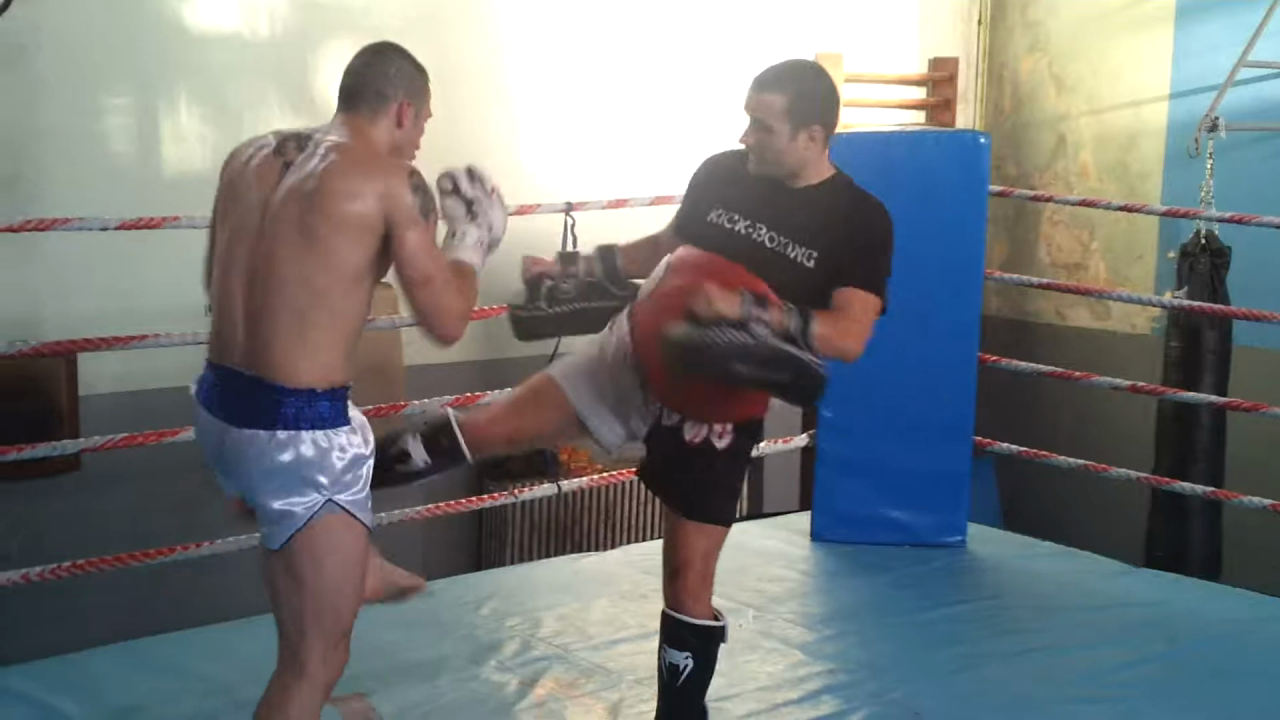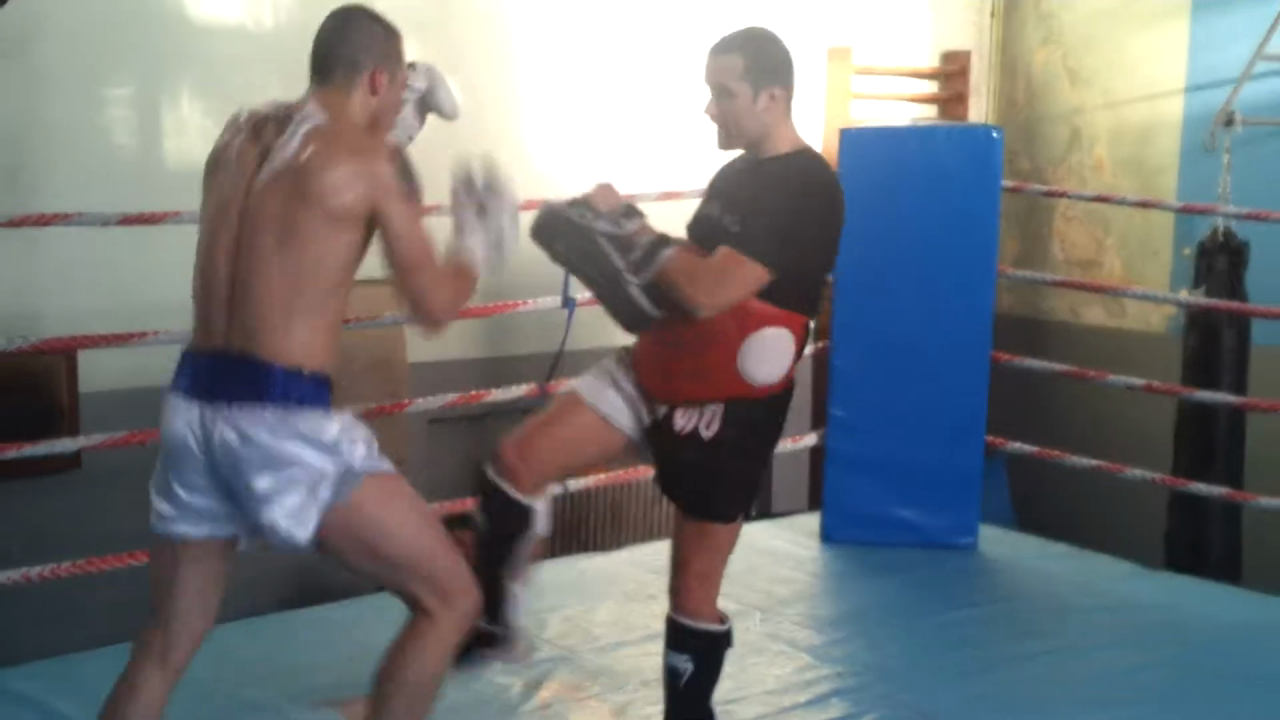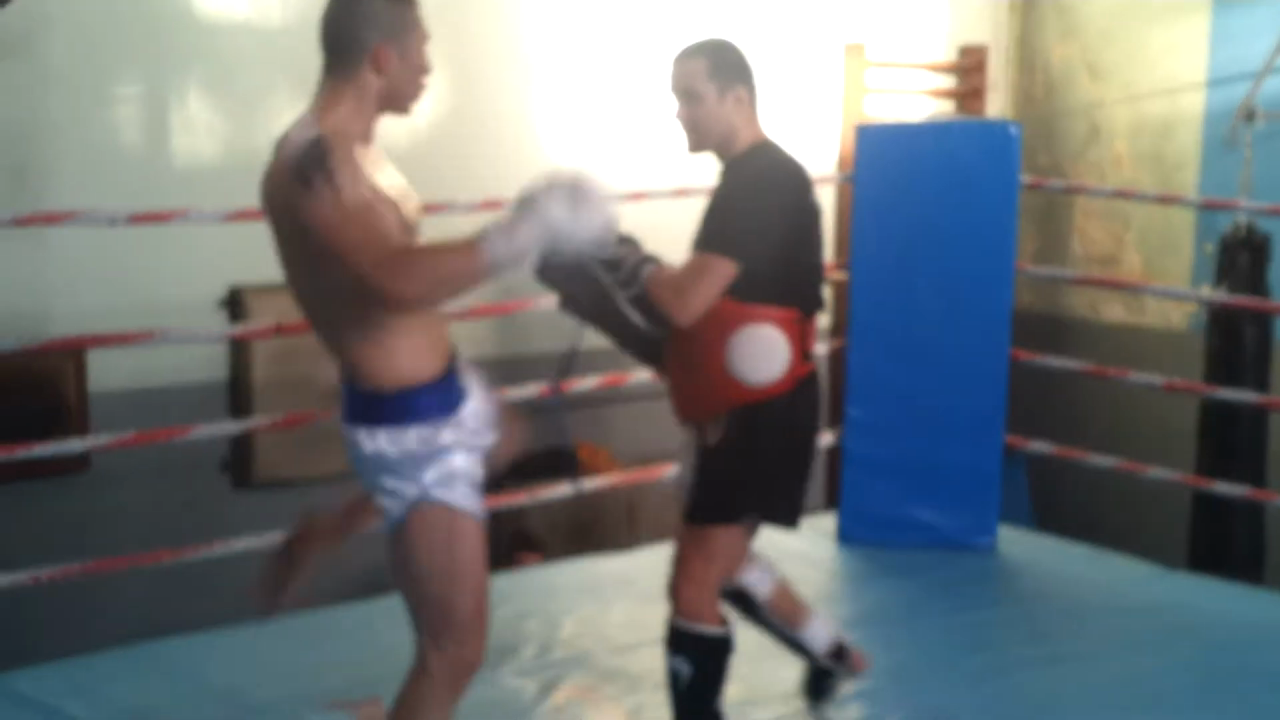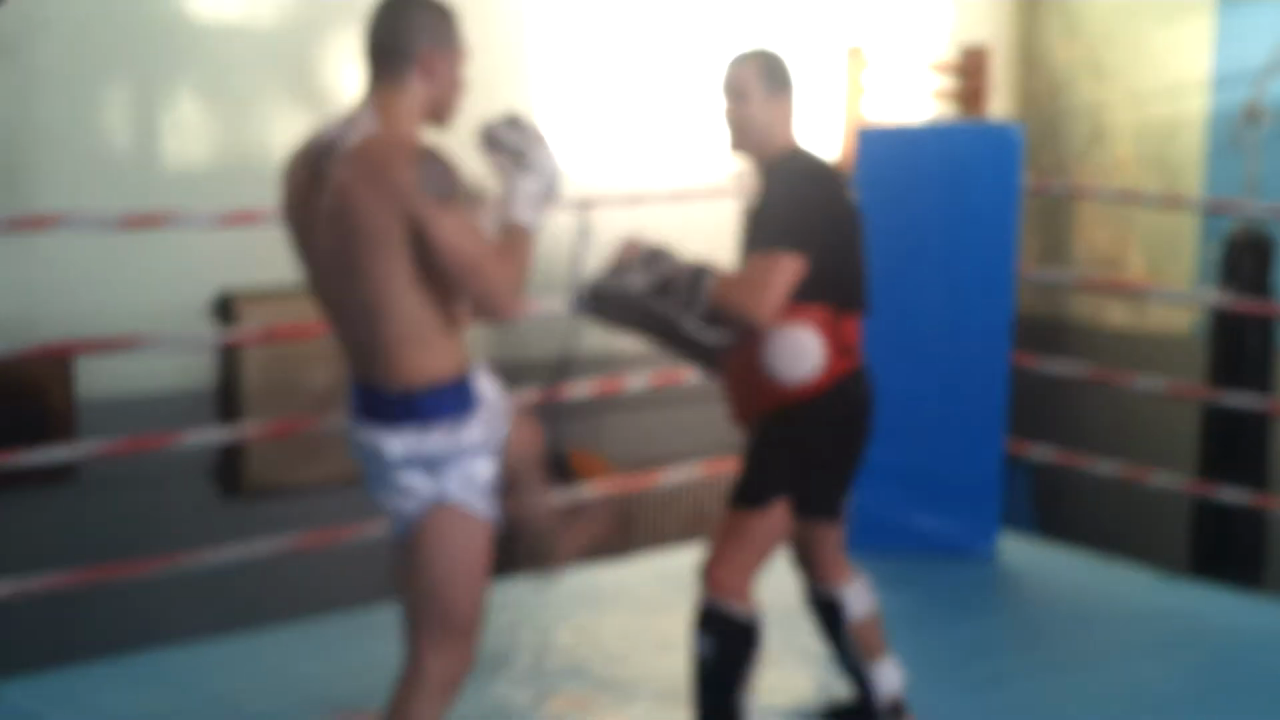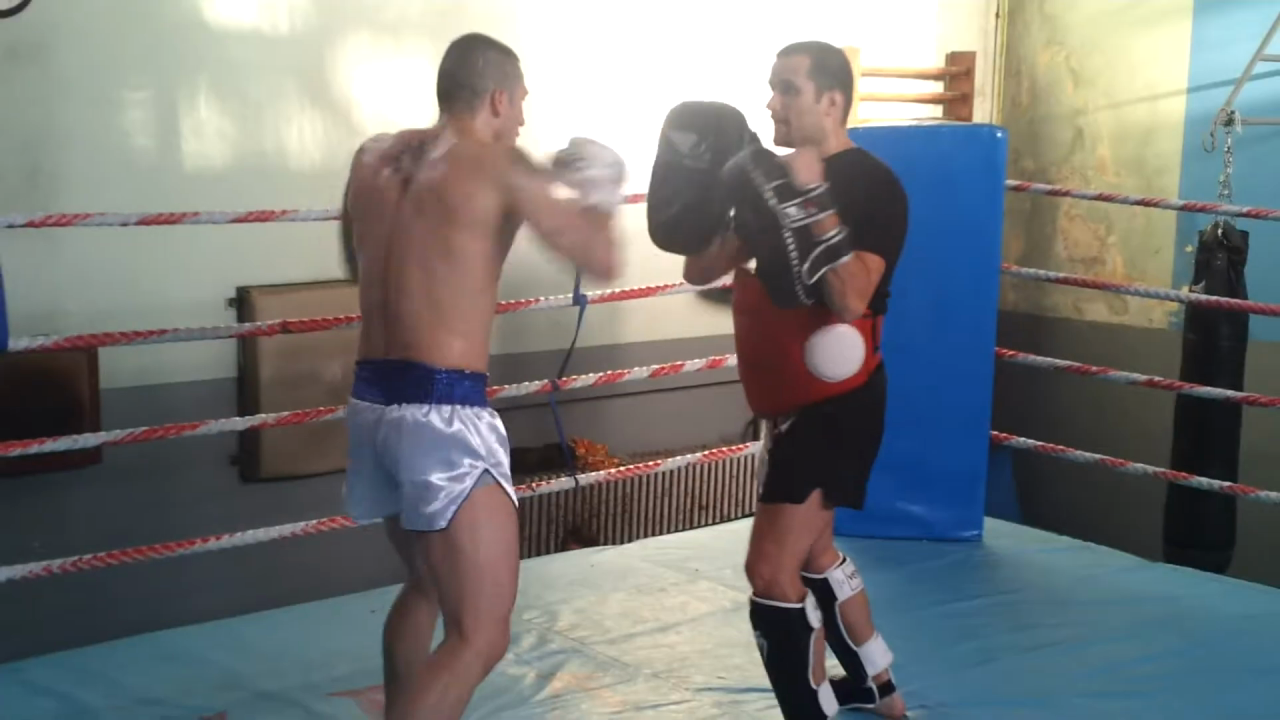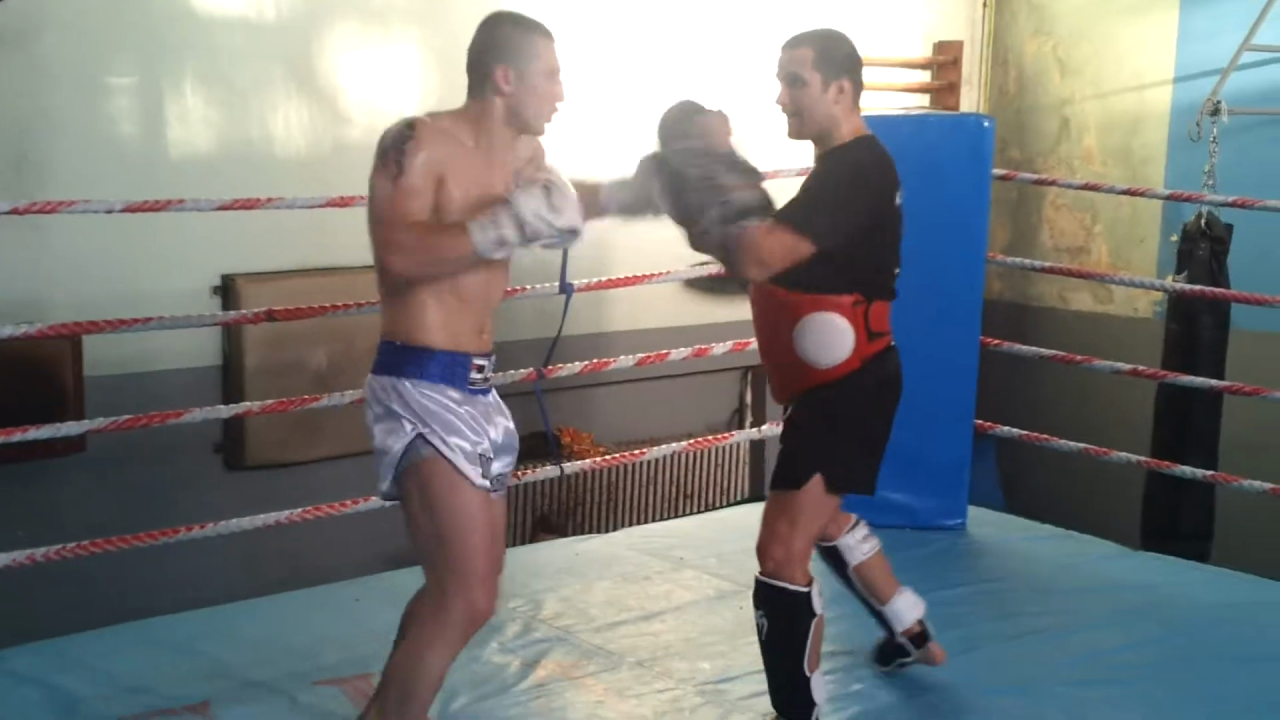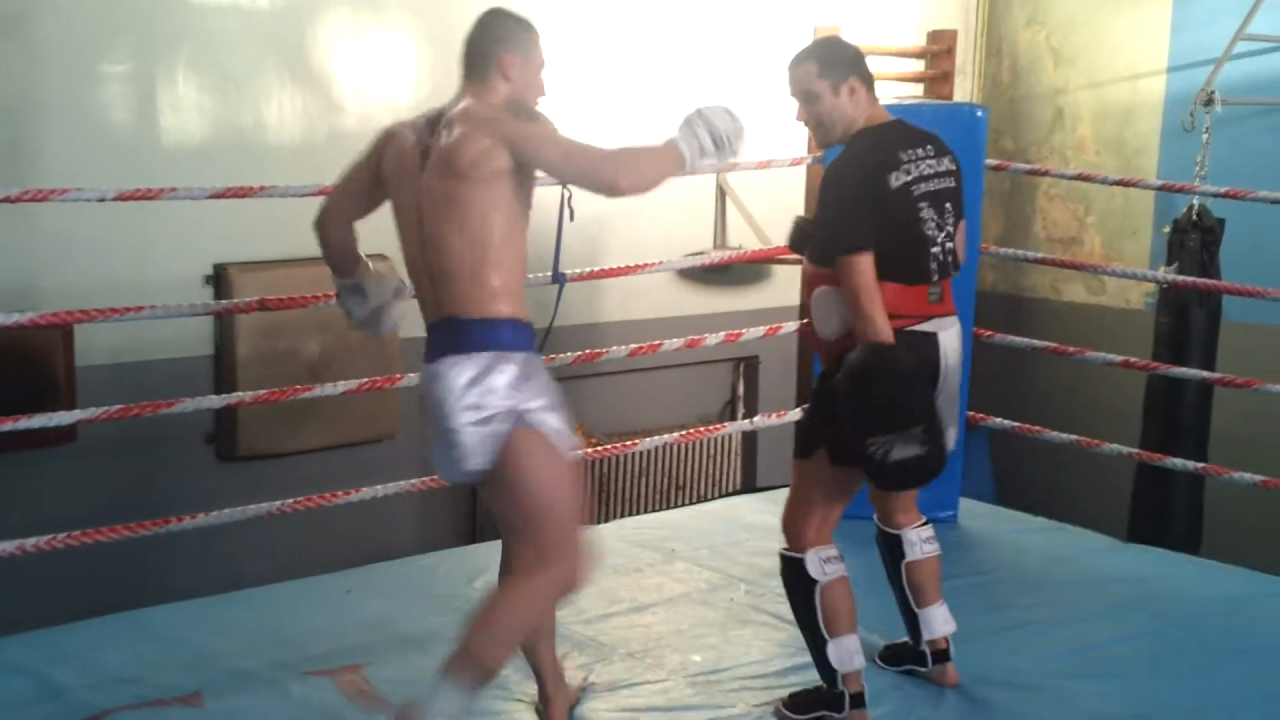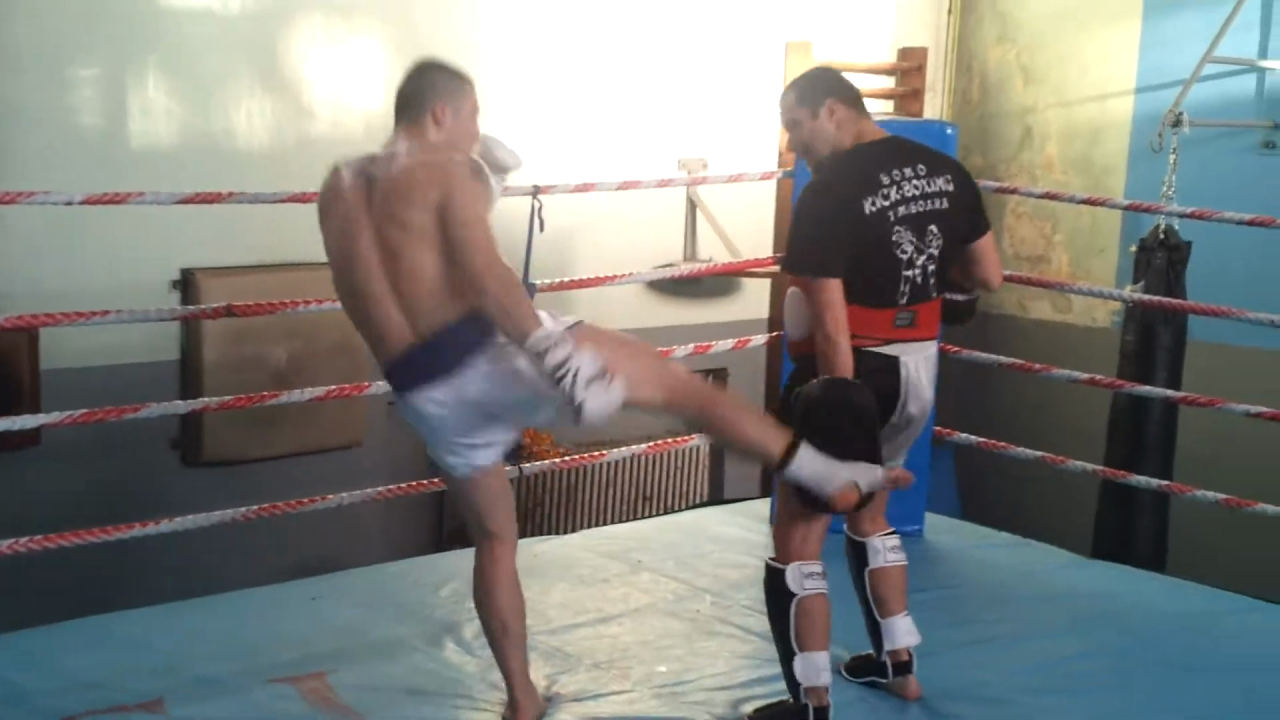
dt=0.3s
person 1, frame 1
left shoulder: (248, 157)
right shoulder: (391, 181)
right elbow: (446, 321)
right wrist: (472, 229)
left hip: (220, 407)
right hip: (294, 428)
right knee: (319, 655)
left ankle: (358, 572)
person 1, frame 2
left shoulder: (239, 135)
right shoulder: (374, 162)
right elbow: (434, 306)
left wrist: (395, 122)
right wrist: (480, 241)
left hip: (196, 407)
right hip: (284, 425)
left knee: (170, 643)
right knee: (451, 600)
person 1, frame 3
left shoulder: (324, 153)
right shoulder: (315, 158)
right elbow: (392, 276)
right wrist: (530, 228)
left hip: (434, 391)
right hip: (408, 428)
left knee: (491, 447)
right knee: (454, 653)
person 1, frame 4
left shoulder: (311, 160)
right shoulder: (408, 165)
right elbow: (500, 297)
right wrist: (526, 191)
right hip: (425, 427)
left knee: (524, 444)
right knee: (443, 653)
left ankle: (544, 539)
person 1, frame 5
left shoulder: (372, 157)
right shoulder: (496, 165)
right elbow: (599, 257)
right wrist: (594, 183)
left hip: (375, 402)
right hip: (444, 413)
left knee: (429, 586)
right knee: (482, 634)
person 1, frame 6
left shoulder: (519, 153)
right shoulder: (415, 140)
left elbow: (553, 201)
right elbow: (398, 258)
right wrist: (509, 226)
left hip: (469, 387)
right hip: (424, 389)
left knee: (454, 585)
right knee: (468, 600)
person 1, frame 7
left shoulder: (400, 139)
right shoulder: (502, 125)
left elbow: (331, 221)
right elbow: (612, 175)
left wrist: (359, 290)
right wrist: (696, 141)
left hip: (452, 364)
right hip: (493, 368)
left knee: (530, 540)
right knee: (552, 565)
person 1, frame 8
left shoulder: (337, 185)
right shoulder: (453, 168)
right elbow: (485, 271)
right wrist: (555, 349)
left hip: (425, 396)
right hip: (481, 358)
left knee: (496, 539)
right knee: (684, 388)
right ankle: (820, 473)
person 2, frame 1
left shoulder: (860, 220)
right shoulder: (720, 174)
left elbow: (849, 337)
left wrist: (747, 313)
right wrist: (582, 267)
left hip: (721, 410)
right hip: (637, 357)
left knee: (688, 588)
right knee: (489, 427)
person 2, frame 2
left shoulder: (806, 188)
right shoulder: (741, 176)
left elbow: (709, 292)
left wrist: (623, 223)
right wrist: (620, 248)
left hip: (731, 405)
right hip: (662, 363)
left knee: (692, 592)
right knee: (515, 468)
right ankle: (491, 623)
person 2, frame 3
left shoulder: (764, 182)
right shoulder: (751, 177)
left elbow: (686, 301)
left wrist: (619, 256)
left hip: (765, 411)
right hip: (740, 407)
left knee: (693, 595)
right knee: (719, 562)
right ankle: (827, 648)
person 2, frame 4
left shoulder: (800, 184)
right shoulder: (791, 184)
left elbow: (757, 303)
left wrist: (661, 271)
left hip: (813, 407)
right hip: (803, 405)
left knee: (726, 577)
right knee: (824, 559)
person 2, frame 5
left shoulder: (872, 185)
right shoulder: (772, 175)
left elbow: (848, 299)
right elbow: (699, 265)
left wrist: (808, 199)
right wrist: (688, 171)
left hip: (837, 405)
right hip: (795, 402)
left knee: (772, 571)
right knee: (812, 550)
person 2, frame 6
left shoulder: (857, 173)
right shoulder: (836, 164)
left elbow: (758, 261)
right elbow: (761, 249)
left wrist: (720, 164)
left hip: (847, 388)
right hip: (828, 382)
left knee: (781, 553)
right knee: (826, 519)
right ankle: (913, 634)
person 2, frame 7
left shoulder: (851, 172)
right shoulder: (933, 149)
left elbow: (858, 289)
left wrist: (887, 379)
left hip: (881, 360)
right hip: (939, 346)
left knee: (807, 525)
right knee: (899, 503)
right ankle: (934, 649)
person 2, frame 8
left shoulder: (827, 194)
right shoulder: (946, 172)
left elbow: (829, 315)
right elbow: (988, 277)
left wrist: (844, 401)
left hip: (852, 373)
right hip: (915, 367)
left knee: (795, 540)
right knee: (868, 515)
right ankle: (898, 663)
